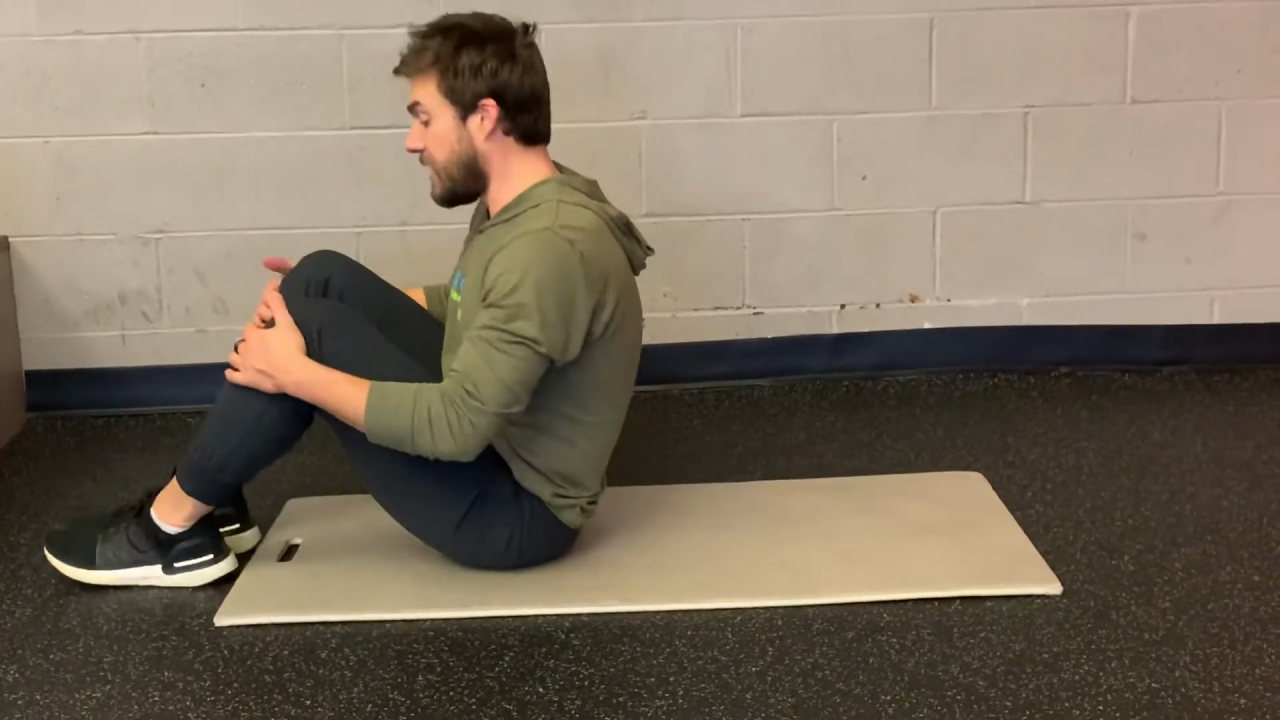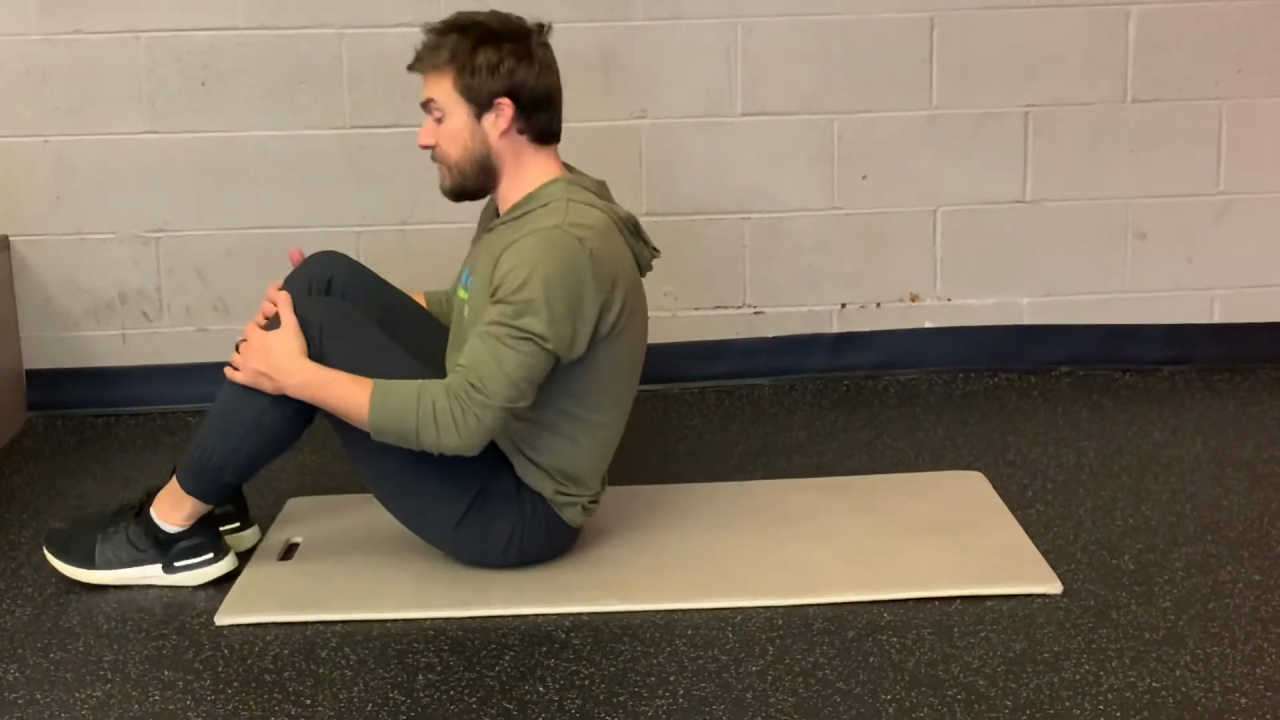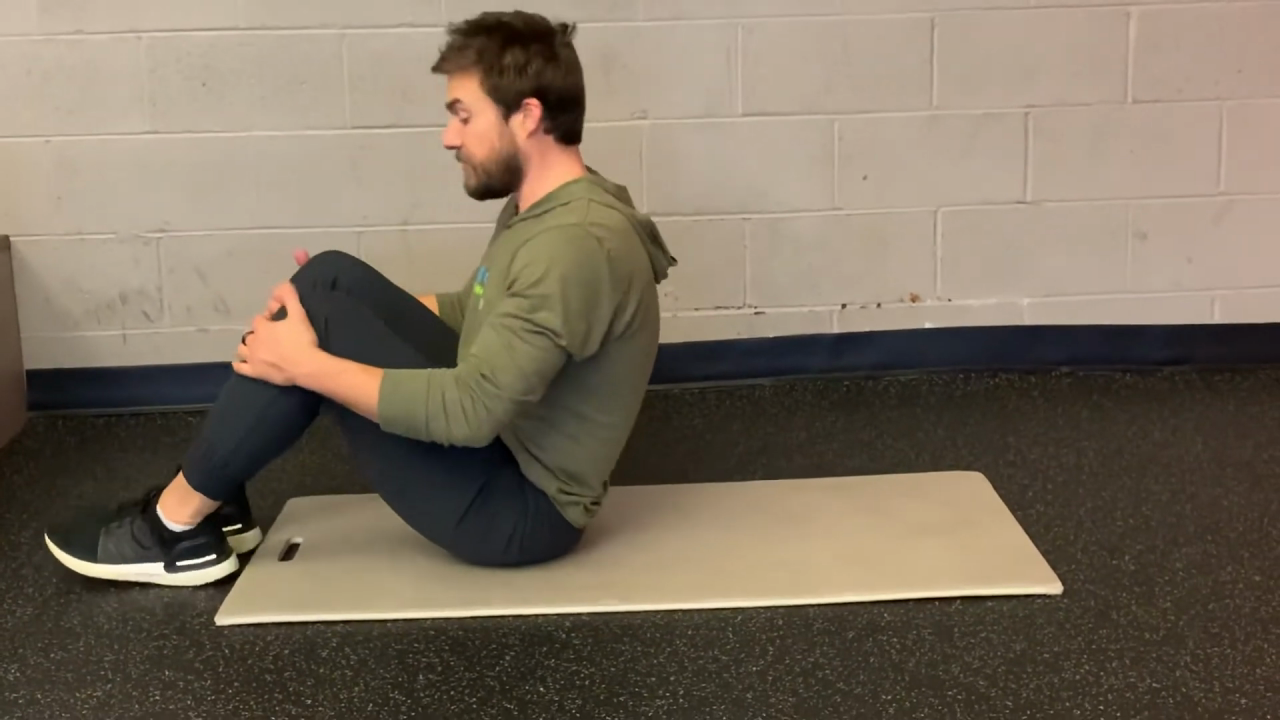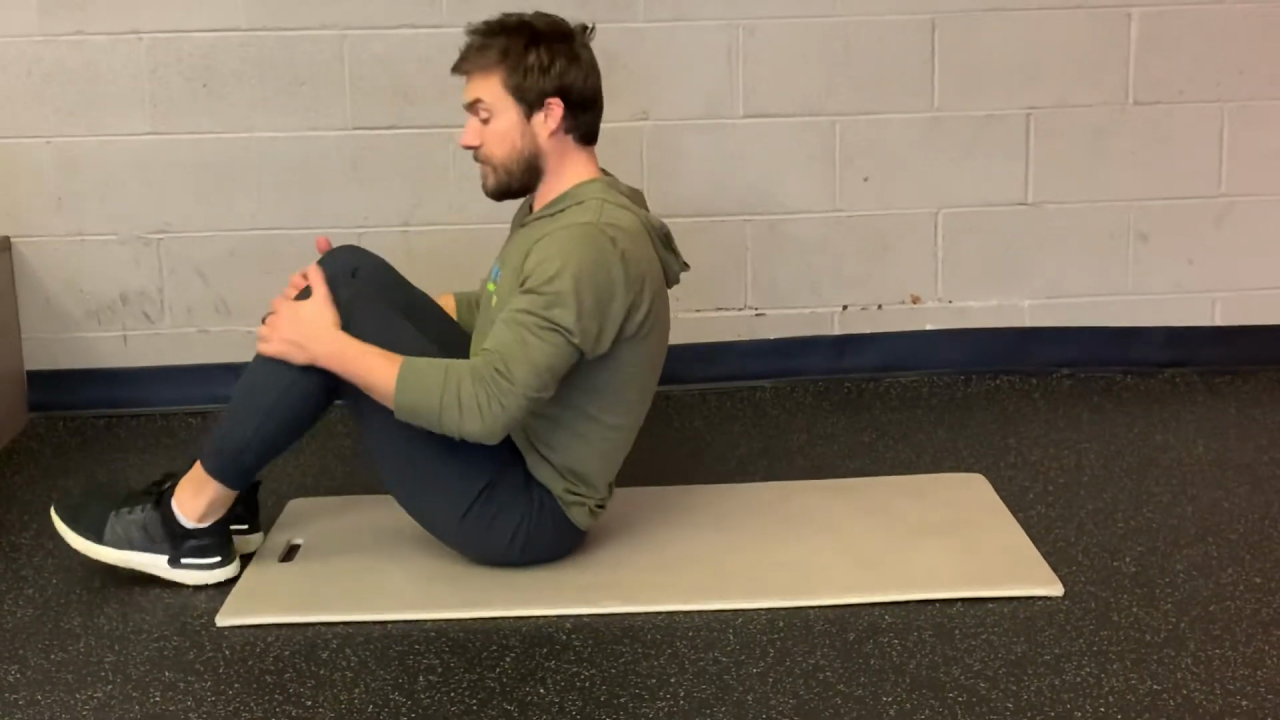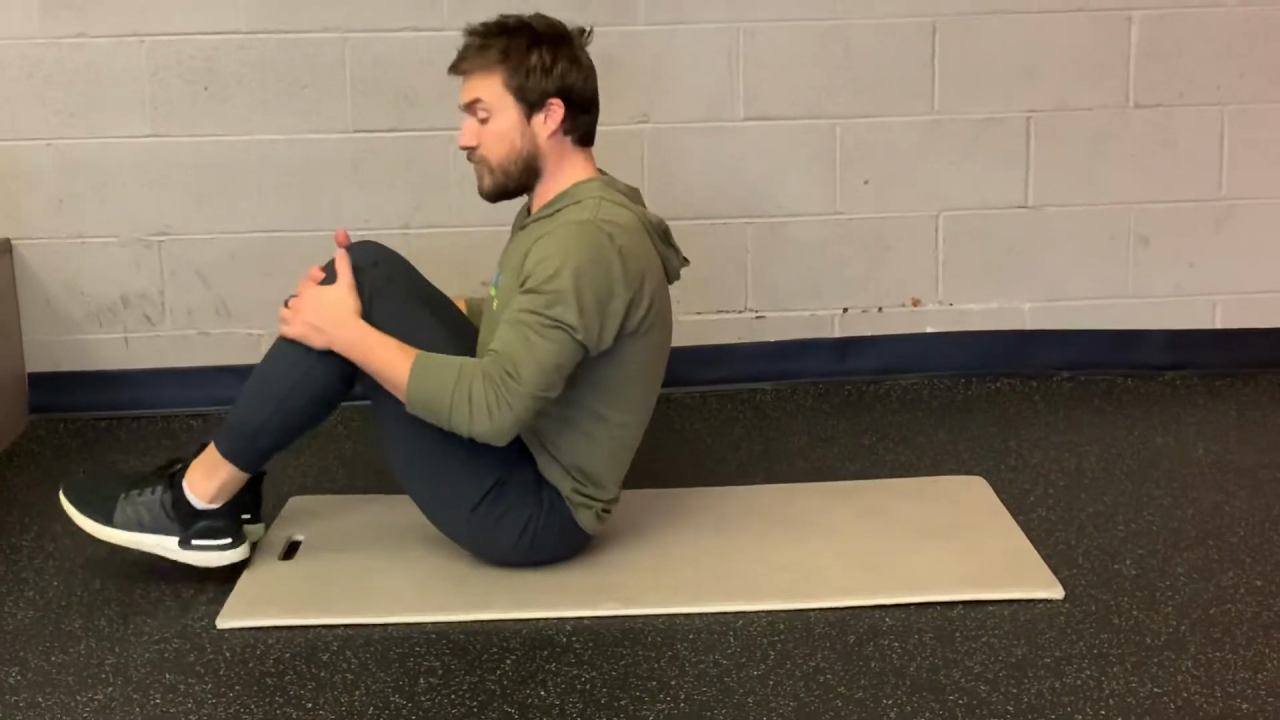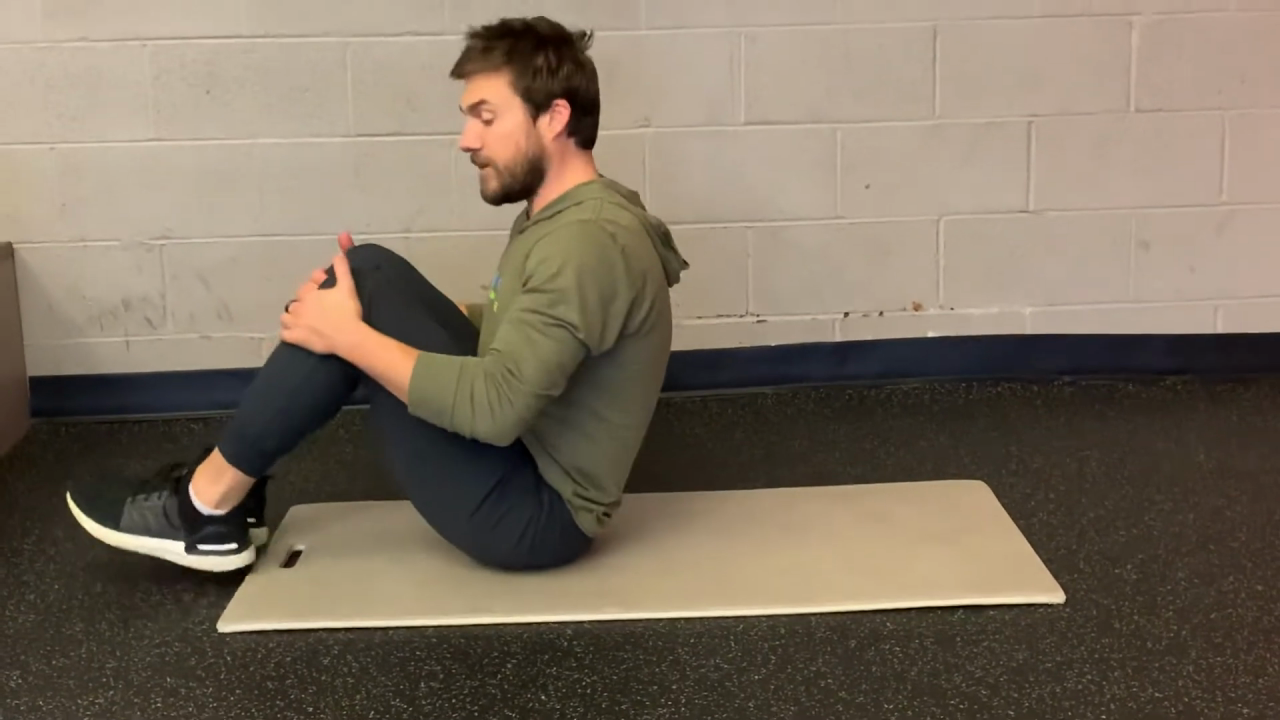
dt=0.1s
person 1, frame 1
left shoulder: (551, 246)
right shoulder: (516, 205)
left elbow: (457, 427)
right elbow: (466, 310)
left wrist: (296, 373)
right wrist: (325, 303)
left hip: (517, 514)
right hip: (493, 442)
left knee: (313, 332)
right knee: (323, 278)
left ankle: (171, 529)
right ankle: (209, 500)
person 1, frame 2
left shoulder: (560, 244)
right shoulder: (524, 203)
left elbow: (462, 422)
right elbow: (470, 310)
left wrist: (297, 376)
right wrist: (311, 301)
left hip: (518, 511)
right hip: (494, 438)
left knee: (314, 329)
right knee: (325, 278)
left ankle: (172, 528)
right ankle: (209, 498)
person 1, frame 3
left shoulder: (576, 244)
right shoulder: (542, 206)
left elbow: (469, 410)
right elbow: (477, 313)
left wrist: (306, 365)
right wrist: (344, 304)
left hip: (519, 511)
right hip: (502, 447)
left knee: (316, 337)
right knee: (331, 276)
left ankle: (176, 525)
right ankle: (214, 499)
person 1, frame 4
left shoulder: (589, 243)
right shoulder: (558, 206)
left elbow: (484, 406)
right elbow: (491, 313)
left wrist: (330, 344)
right wrist: (349, 302)
left hip: (525, 510)
right hip: (512, 447)
left knee: (334, 320)
right knee: (348, 271)
left ankle: (189, 520)
right ankle: (223, 497)
person 1, frame 5
left shoulder: (587, 241)
right shoulder: (561, 213)
left elbow: (491, 407)
right elbow: (498, 321)
left wrist: (346, 331)
right wrist: (367, 299)
left hip: (530, 512)
right hip: (518, 454)
left knee: (349, 319)
right knee: (367, 267)
left ankle: (200, 504)
right ankle: (227, 483)
person 1, frame 6
left shoulder: (590, 242)
right shoulder: (562, 215)
left elbow: (494, 407)
right elbow: (502, 326)
left wrist: (347, 334)
right wrist: (364, 302)
left hip: (531, 514)
right hip: (519, 459)
left knee: (353, 312)
right knee: (366, 271)
left ankle: (205, 508)
right ankle: (231, 489)
